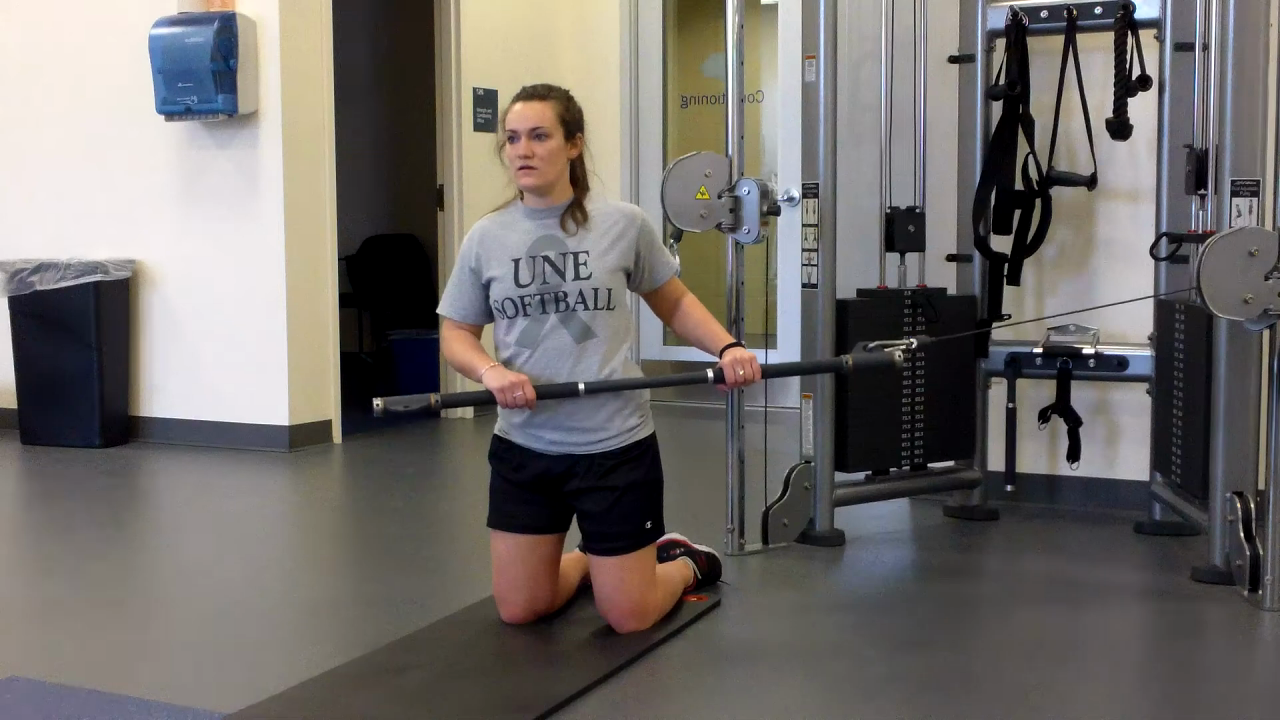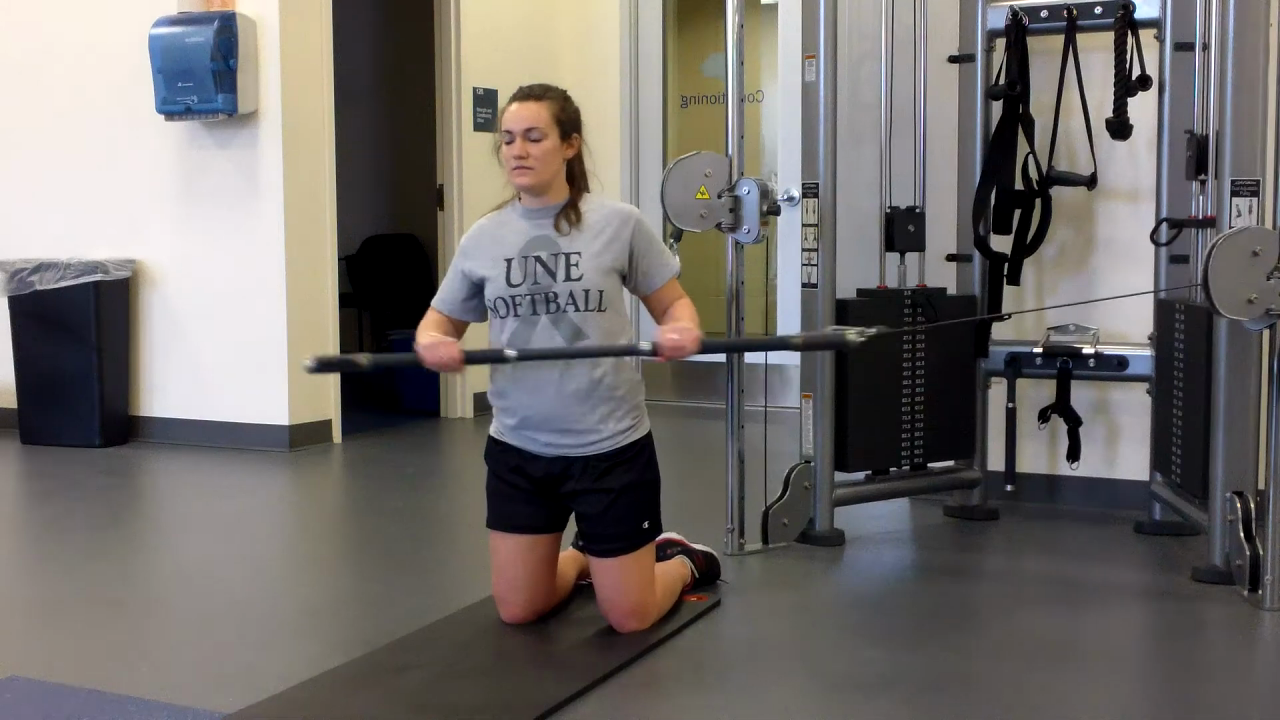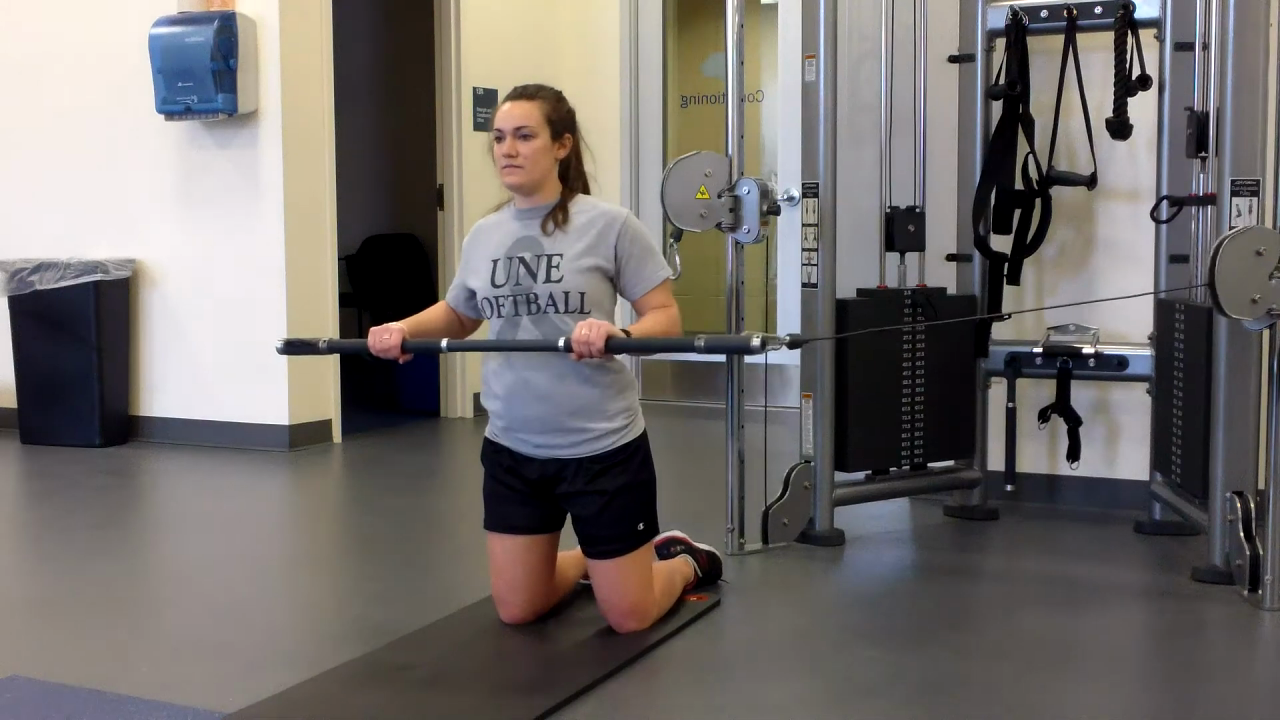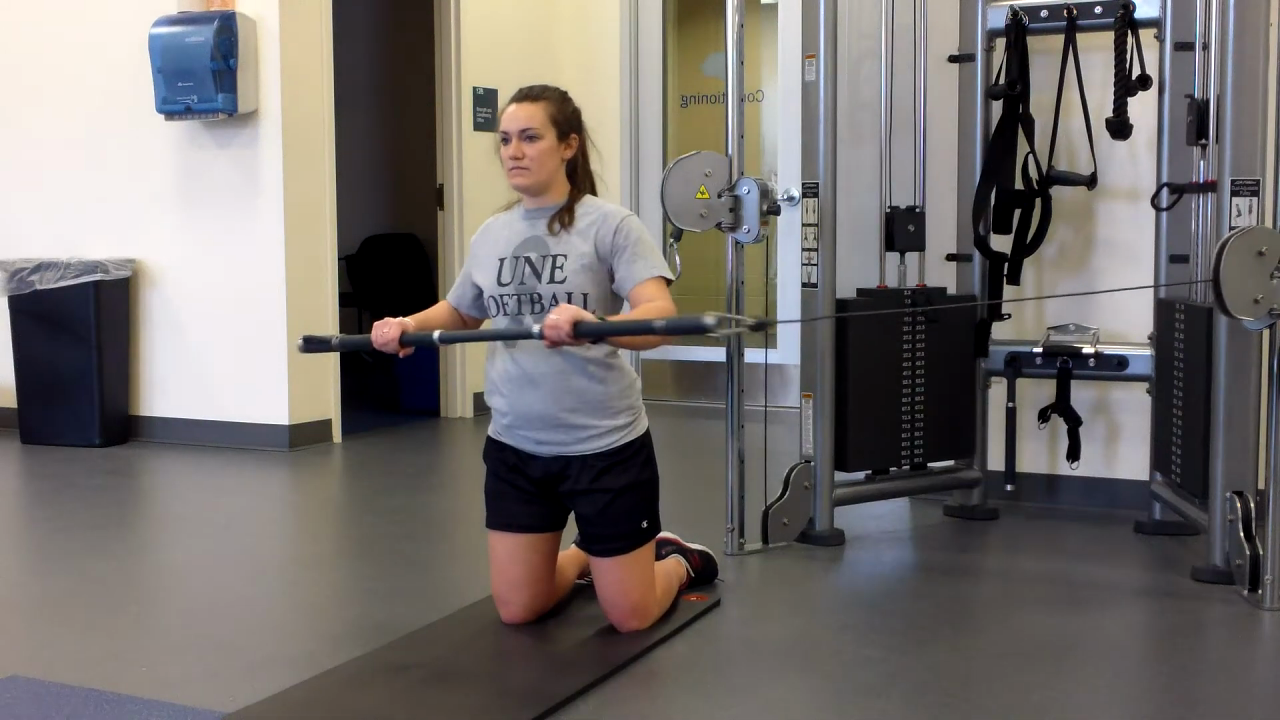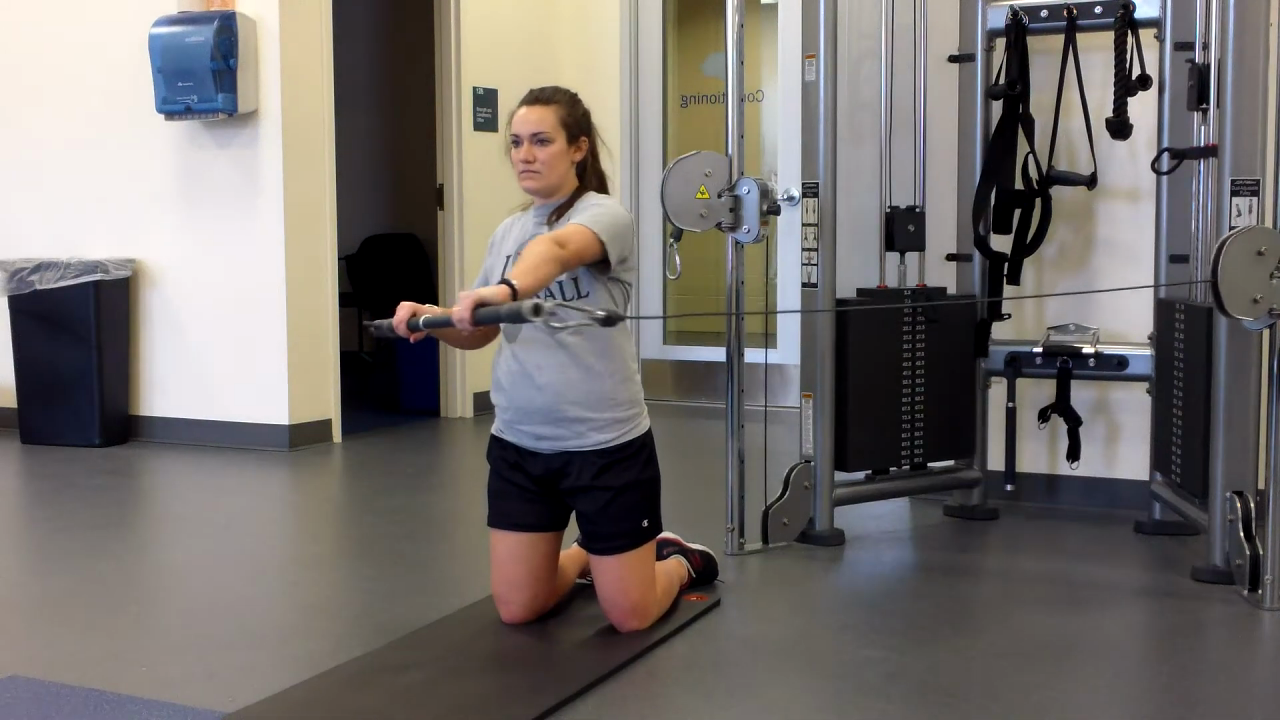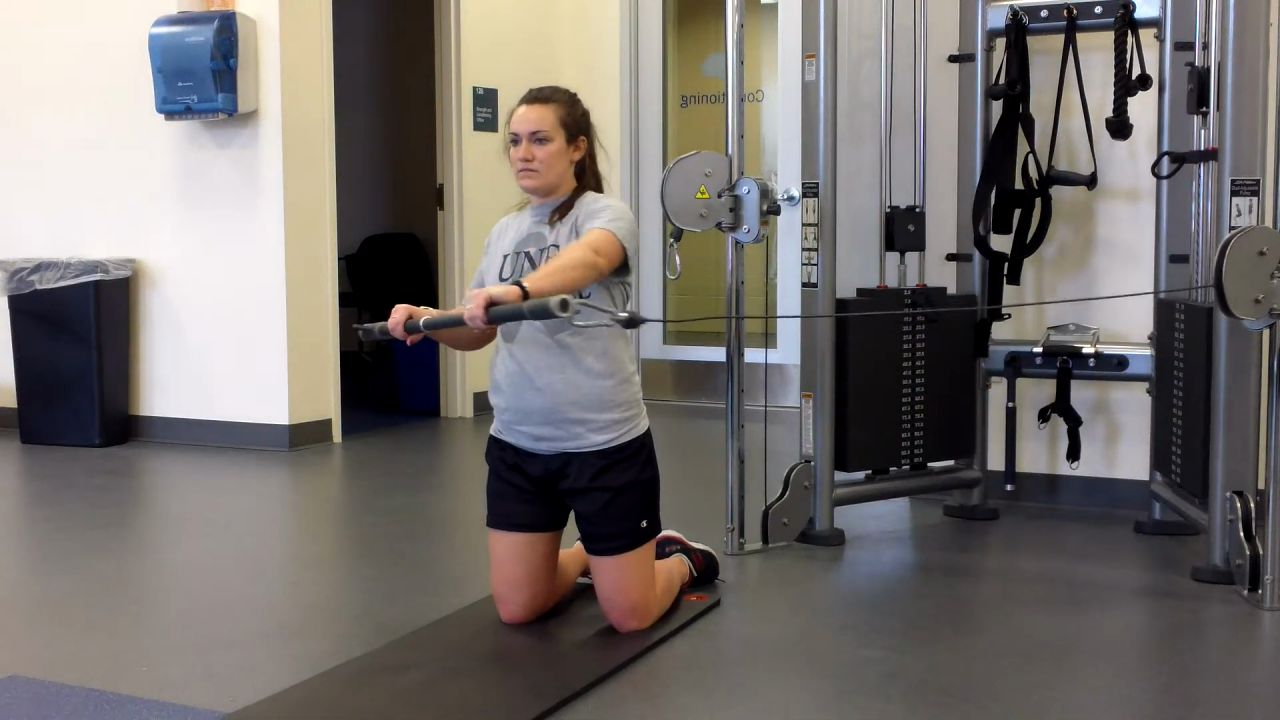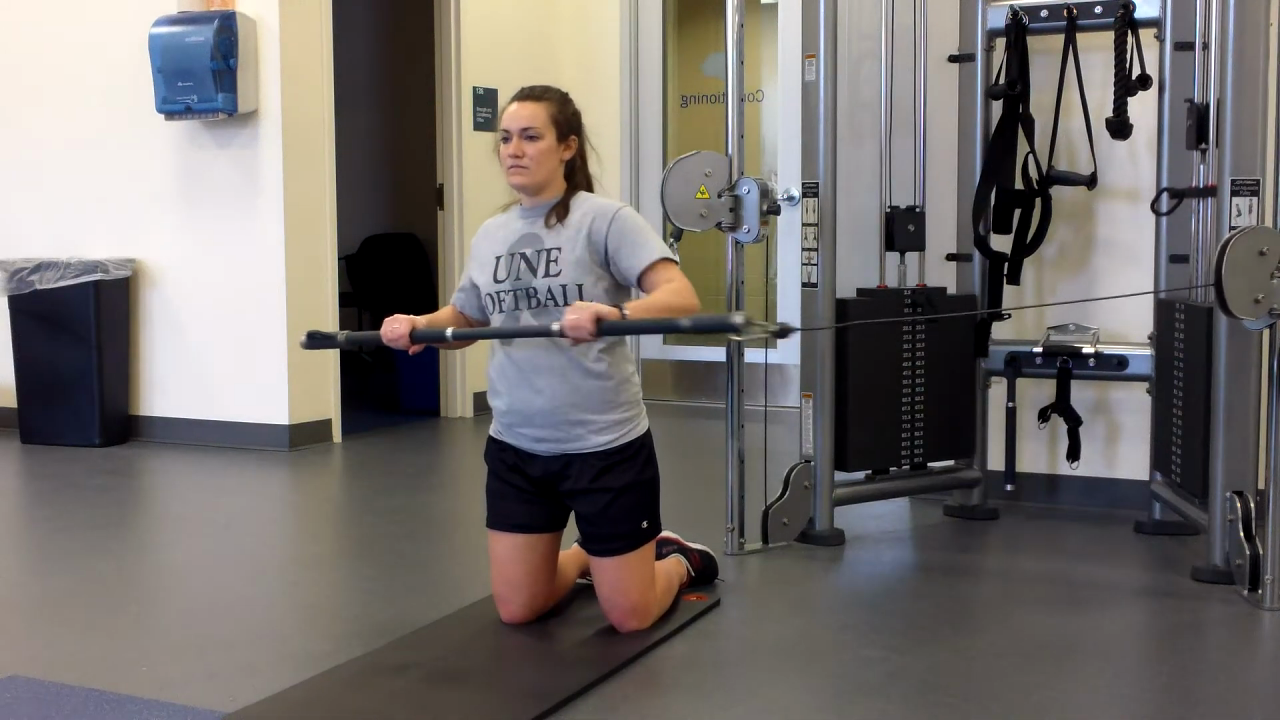
dt=0.4s
person 1, frame 1
left shoulder: (624, 224)
right shoulder: (484, 238)
left elbow: (674, 302)
right elbow: (455, 335)
left wrist: (727, 347)
right wrist: (489, 370)
left hip: (614, 445)
right hip: (523, 447)
left knee: (629, 616)
right knee: (519, 610)
left ankle: (684, 562)
right ankle: (590, 560)
person 1, frame 2
left shoulder: (619, 224)
right shoulder: (483, 237)
left elbow: (674, 302)
right elbow: (443, 318)
left wrist: (683, 330)
right wrist: (433, 340)
left hip: (608, 445)
right hip: (518, 448)
left knee: (630, 616)
right knee: (519, 611)
left ankle: (684, 562)
right ankle: (585, 556)
person 1, frame 3
left shoulder: (610, 226)
right shoulder: (482, 235)
left elbow: (666, 318)
right elbow: (457, 316)
left wrist: (618, 334)
right wrist: (403, 328)
left hip: (601, 446)
right hip: (511, 449)
left knee: (629, 617)
right knee: (517, 611)
left ankle: (682, 560)
right ankle: (587, 559)
person 1, frame 4
left shoulder: (611, 225)
right shoulder: (490, 234)
left elbow: (659, 317)
right elbow: (458, 315)
left wrist: (589, 323)
right wrist: (408, 325)
left hip: (605, 444)
right hip: (515, 448)
left knee: (629, 616)
right knee: (517, 610)
left ankle: (677, 560)
right ankle: (582, 557)
person 1, frame 5
left shoulder: (604, 215)
right shoulder: (506, 232)
left elbow: (557, 248)
right elbow: (479, 330)
left wrist: (505, 290)
right wrist: (428, 317)
left hip: (605, 442)
right hip: (518, 444)
left knee: (630, 615)
right knee: (516, 609)
left ankle: (678, 560)
right ankle: (585, 556)
person 1, frame 6
left shoulder: (602, 213)
right shoulder: (503, 231)
left elbow: (588, 257)
right elbow: (476, 330)
left wrist: (517, 290)
right wrist: (423, 318)
left hip: (604, 442)
right hip: (517, 445)
left knee: (630, 616)
right knee: (516, 609)
left ankle: (680, 560)
right ankle: (586, 556)
person 1, frame 7
left shoulder: (607, 220)
right shoulder: (490, 235)
left elbow: (680, 296)
right elbow: (464, 319)
left wrist: (613, 313)
right wrist: (417, 325)
left hip: (605, 443)
right hip: (517, 447)
left knee: (630, 616)
right knee: (517, 611)
left ankle: (679, 560)
right ankle: (586, 556)
